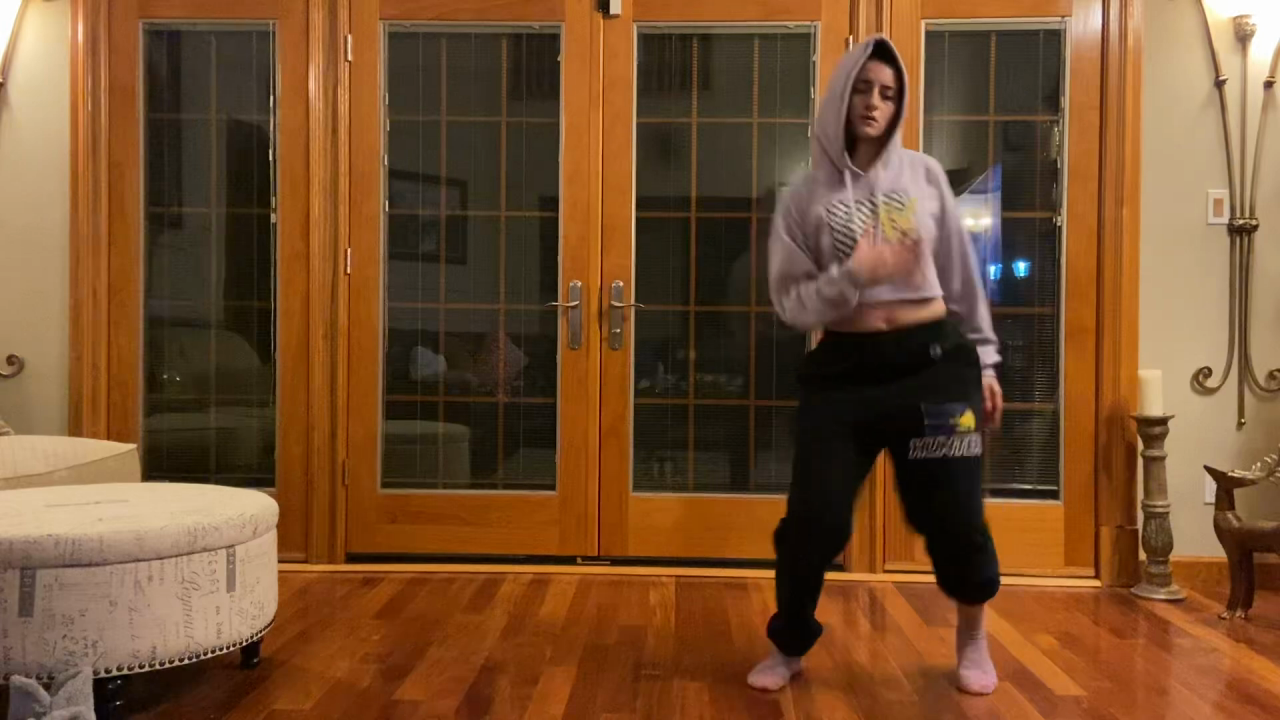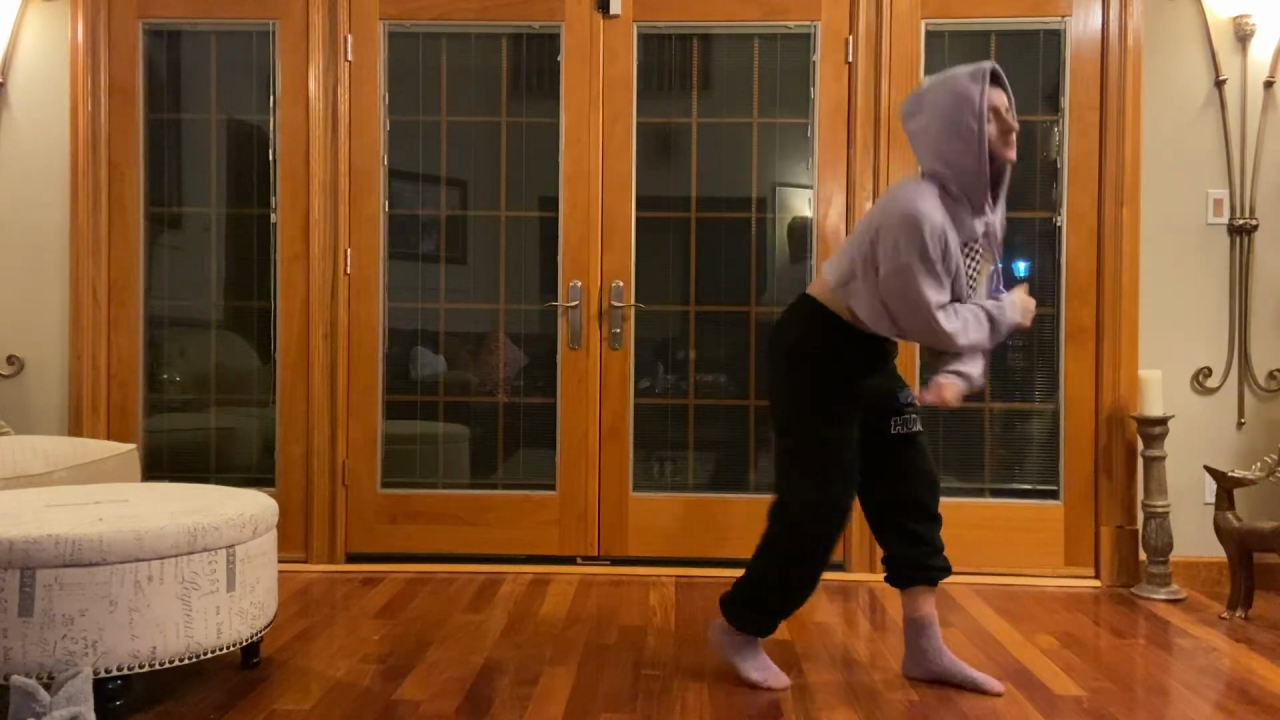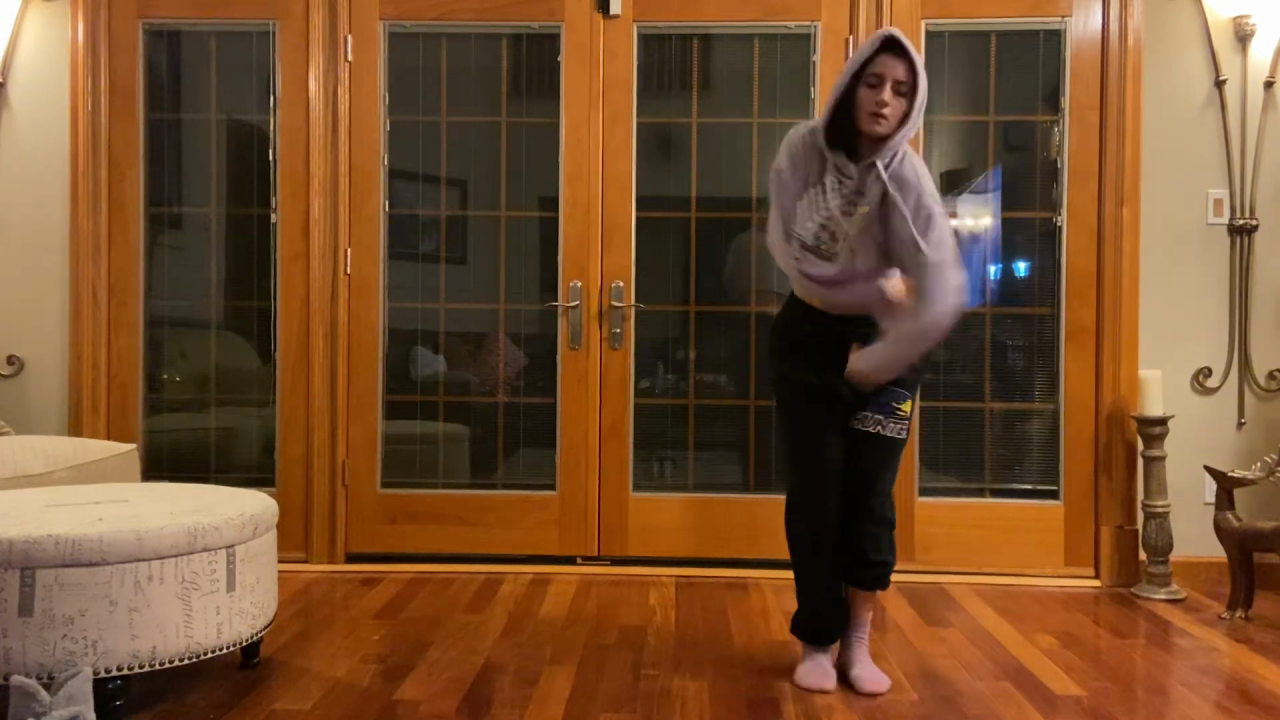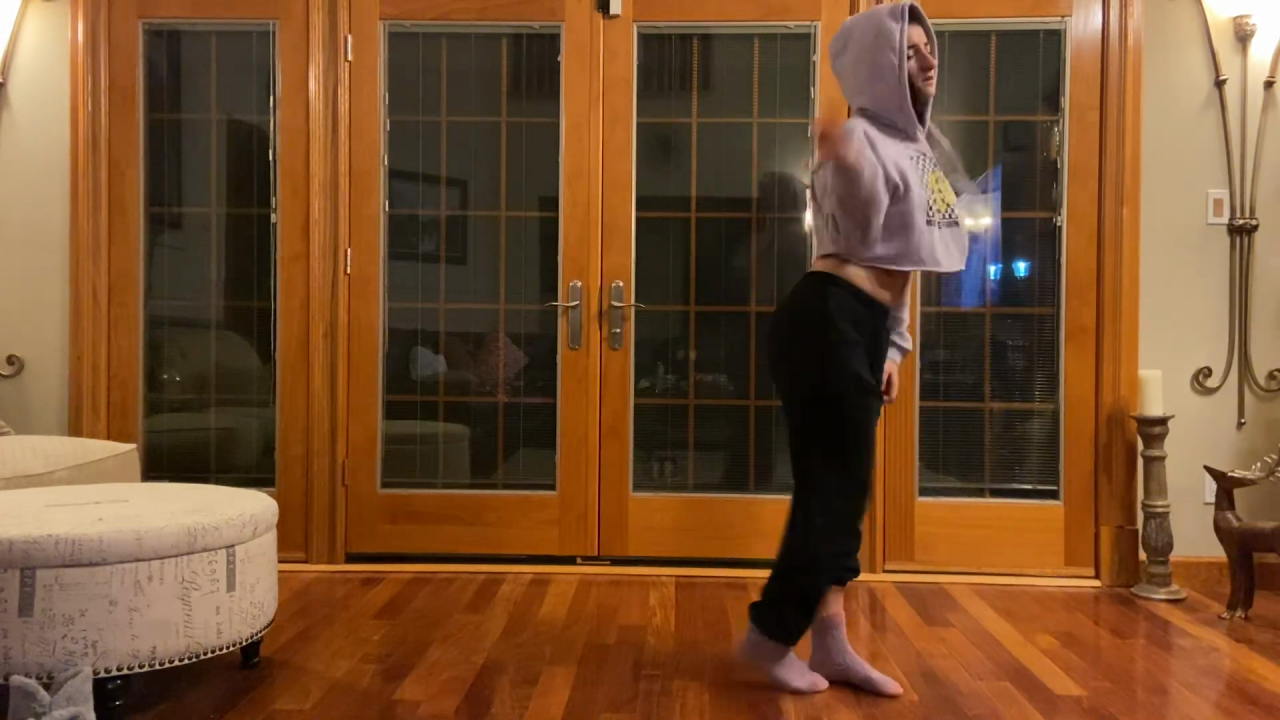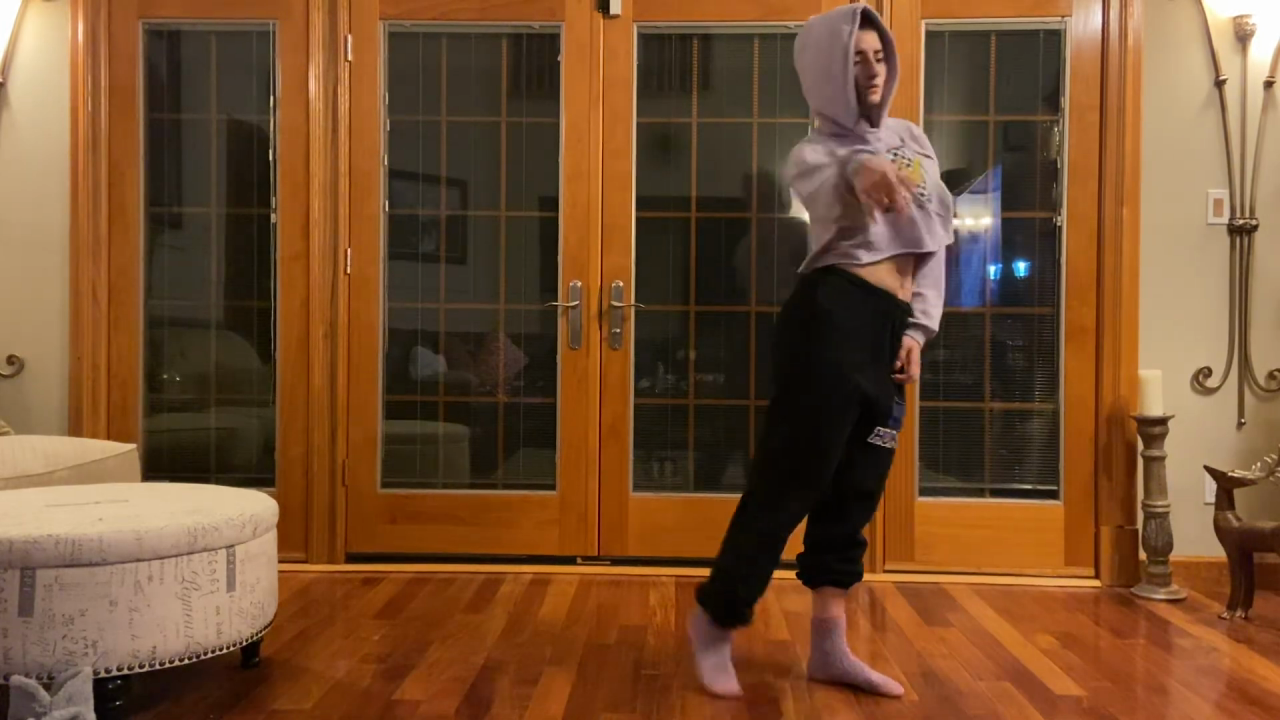
dt=0.7s
person 1, frame 1
left shoulder: (923, 173)
right shoulder: (805, 195)
left elbow: (960, 270)
right elbow: (791, 300)
left wrist: (982, 356)
right wrist: (853, 274)
left hip: (933, 361)
right hip: (843, 368)
left knee: (953, 513)
right knee: (815, 520)
left ankle: (972, 641)
right ankle: (788, 648)
person 1, frame 2
left shoulder: (984, 210)
right shoulder: (916, 209)
left elbow: (965, 308)
right elbow: (932, 321)
left wrist: (959, 374)
right wrist: (1006, 312)
left hip: (869, 356)
right hip: (819, 349)
left knee: (912, 490)
right knee: (819, 501)
left ankle: (924, 648)
right ankle: (740, 629)
person 1, frame 3
left shoulder: (906, 178)
right shoulder: (803, 149)
left elbow: (942, 294)
right elbow: (796, 254)
left wrist: (878, 362)
right wrist: (876, 285)
left hip: (885, 345)
right hip: (806, 338)
left knee: (869, 494)
right knee: (814, 491)
left ankle: (858, 643)
right ankle: (817, 641)
person 1, frame 4
left shoulder: (913, 143)
right shoulder: (864, 137)
right elbow: (856, 236)
left wrist: (895, 346)
right wrist: (848, 164)
left hip: (863, 332)
right hip: (831, 322)
left knee: (836, 489)
right knee: (839, 487)
left ankle: (831, 647)
right ankle: (770, 636)
person 1, frame 5
left shoulder: (913, 140)
right shoulder: (817, 152)
left elbow: (933, 245)
right elbow: (846, 222)
left wrist: (919, 327)
right wrist: (875, 189)
left hip: (889, 329)
right hip: (830, 316)
left knee: (852, 492)
right knee: (792, 475)
left ankle: (830, 648)
right ankle: (715, 620)
